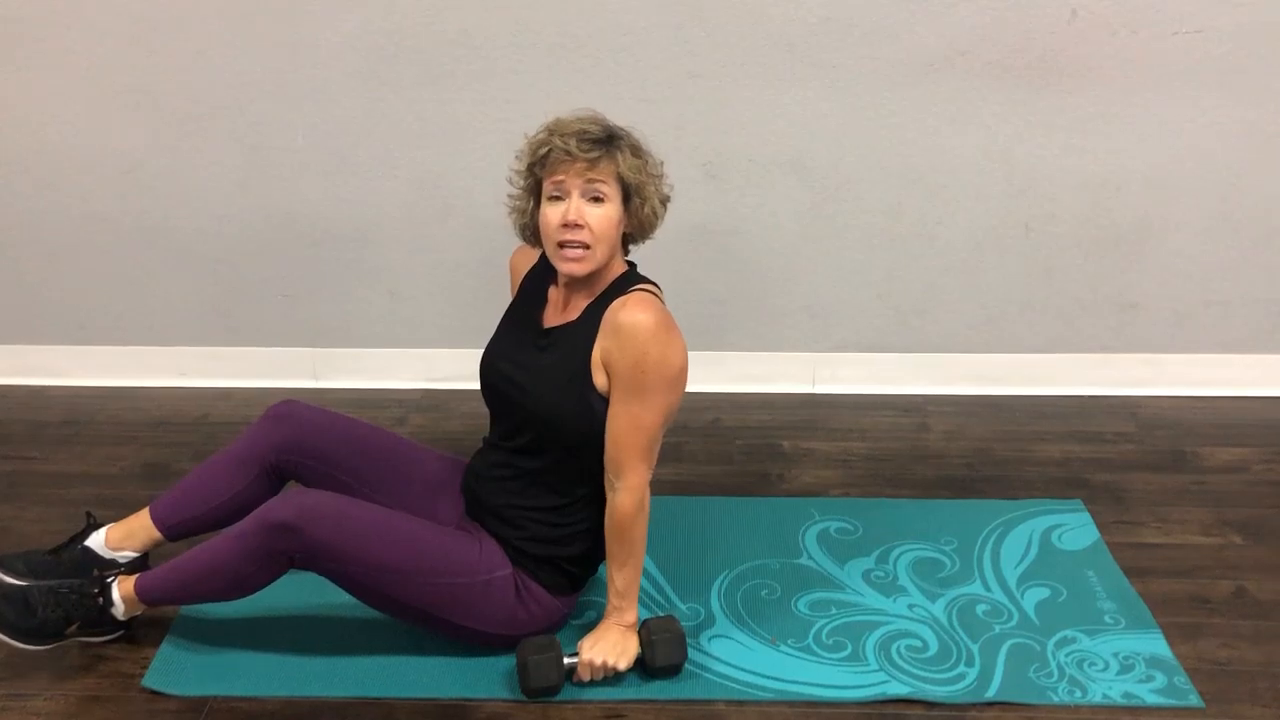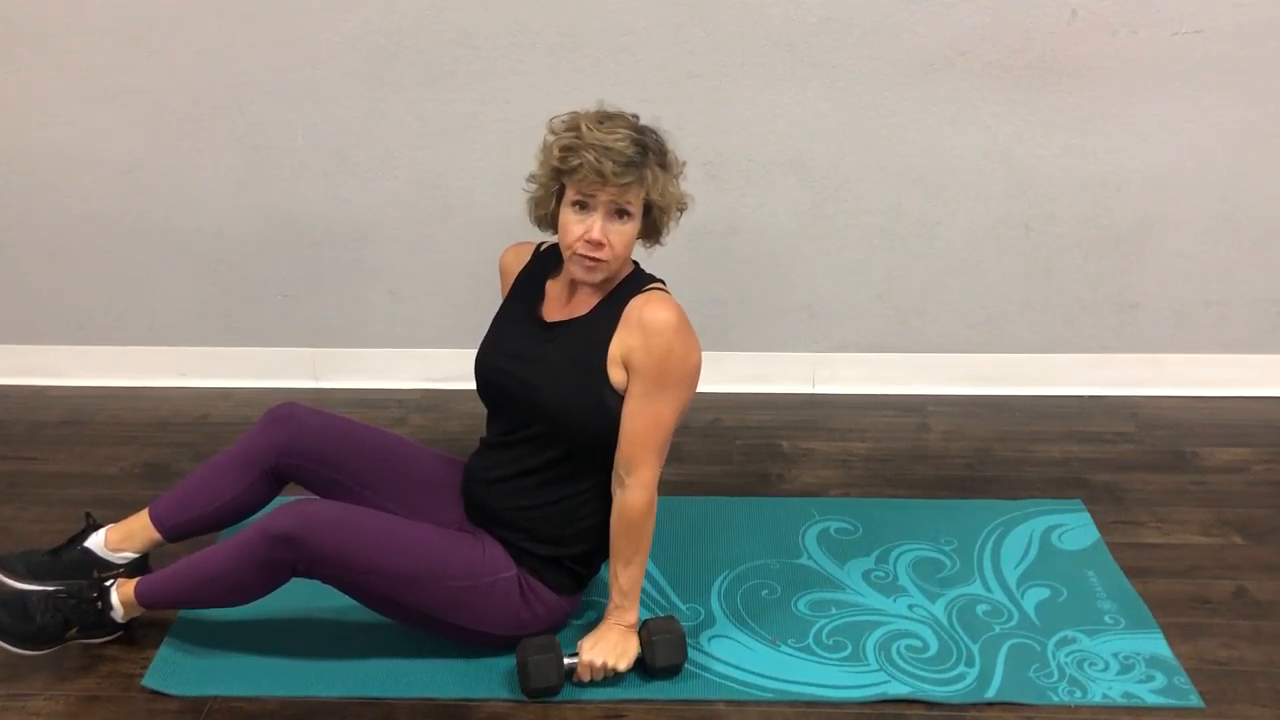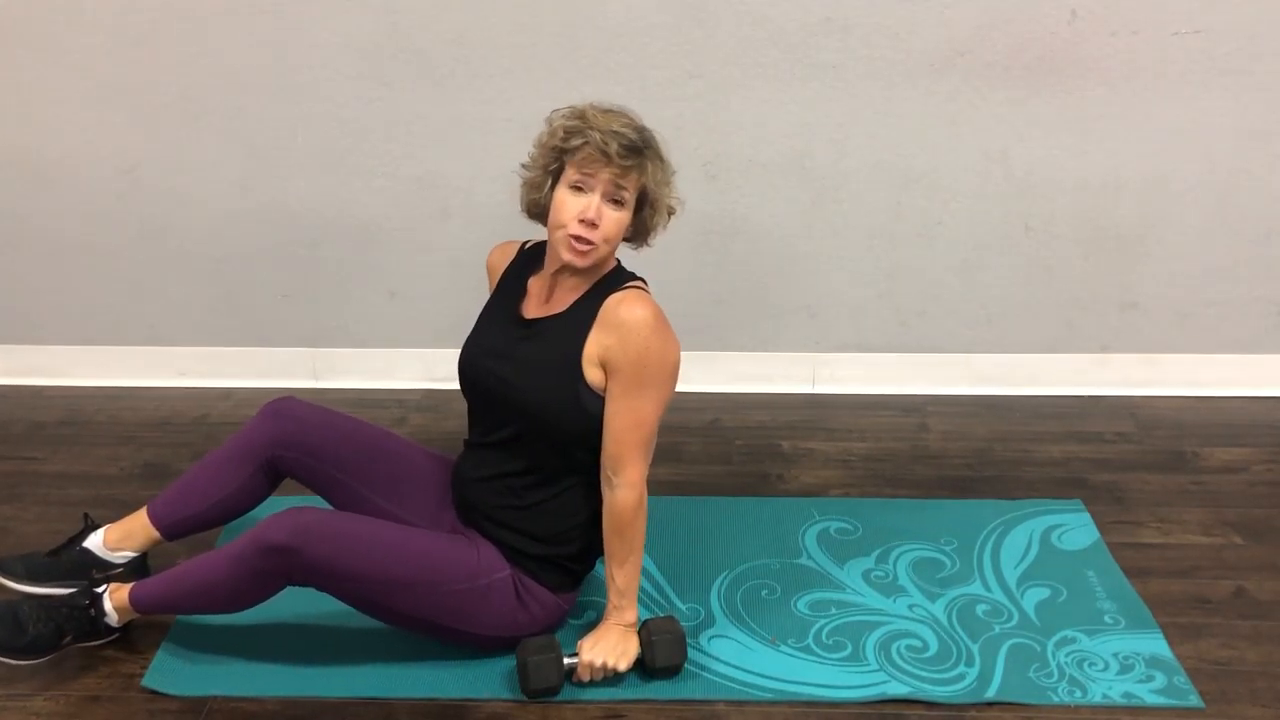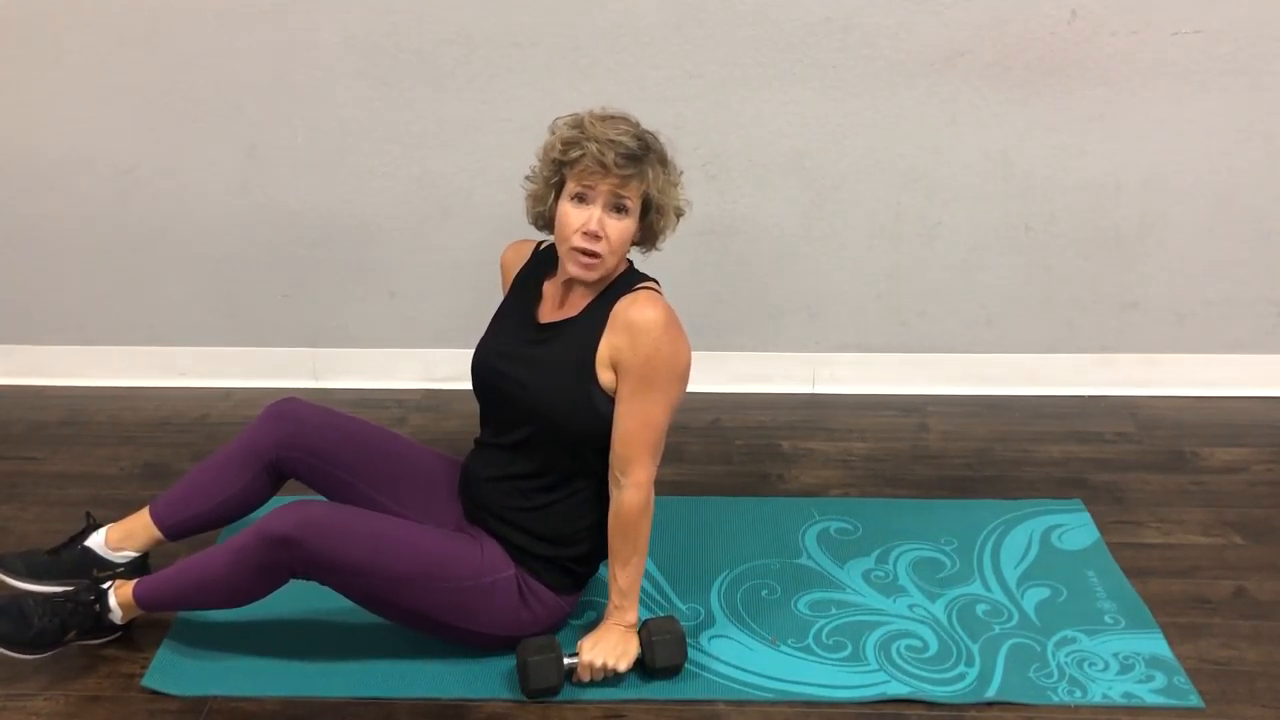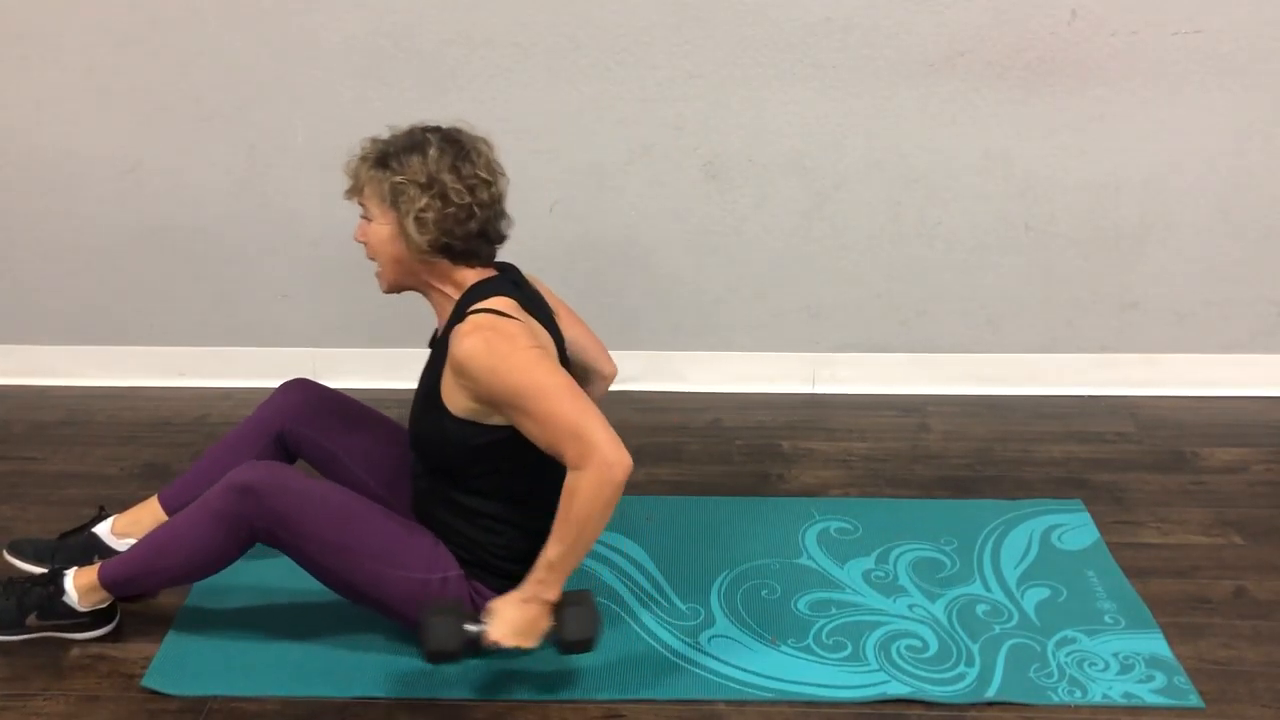
dt=1s
person 1, frame 1
left shoulder: (637, 323)
right shoulder: (531, 268)
left elbow: (628, 485)
left wrist: (621, 620)
left hip: (524, 579)
right hip: (476, 498)
left knee: (296, 521)
right knee: (287, 428)
left ankle: (115, 601)
right ankle: (111, 548)
person 1, frame 2
left shoulder: (654, 325)
right shoulder: (523, 265)
left elbow: (635, 483)
left wrist: (621, 619)
left hip: (527, 579)
right hip: (472, 499)
left knee: (299, 529)
right knee: (286, 431)
left ankle: (114, 603)
right ankle: (111, 550)
person 1, frame 3
left shoulder: (631, 321)
right shoulder: (509, 264)
left elbow: (625, 481)
left wrist: (621, 620)
left hip: (522, 579)
right hip: (463, 503)
left knee: (293, 538)
right knee: (283, 425)
left ankle: (108, 607)
right ankle: (109, 550)
person 1, frame 4
left shoulder: (642, 322)
right shoulder: (523, 263)
left elbow: (632, 483)
left wrist: (621, 620)
left hip: (525, 581)
right hip: (472, 501)
left knee: (297, 530)
right knee: (287, 427)
left ankle: (111, 605)
right ankle: (111, 550)
person 1, frame 5
left shoulder: (482, 338)
right shoulder: (502, 286)
left elbow: (607, 461)
right elbow: (600, 371)
left wrist: (536, 595)
right wrist: (522, 452)
left hip: (480, 588)
right hip: (455, 516)
left knee: (256, 490)
right knee: (296, 407)
left ankle: (83, 595)
right ankle: (118, 538)
